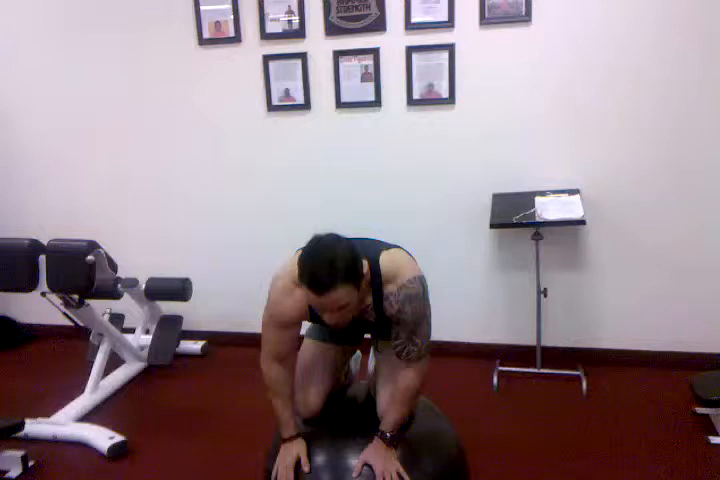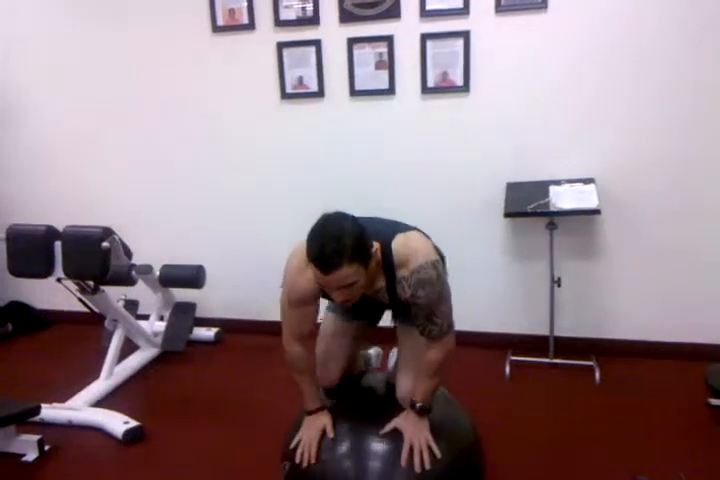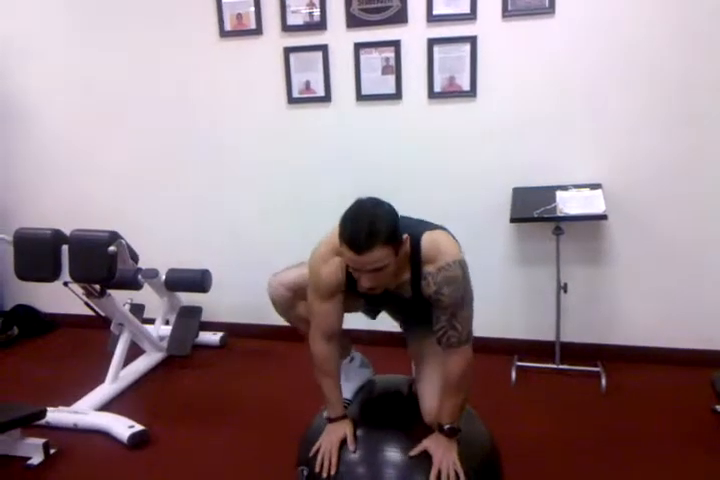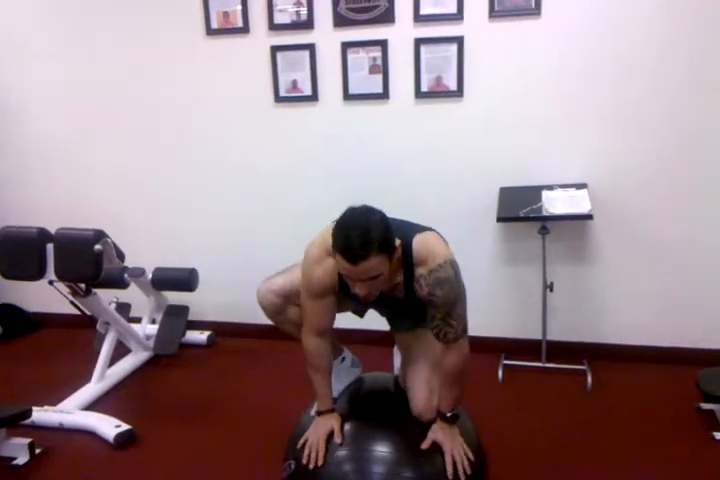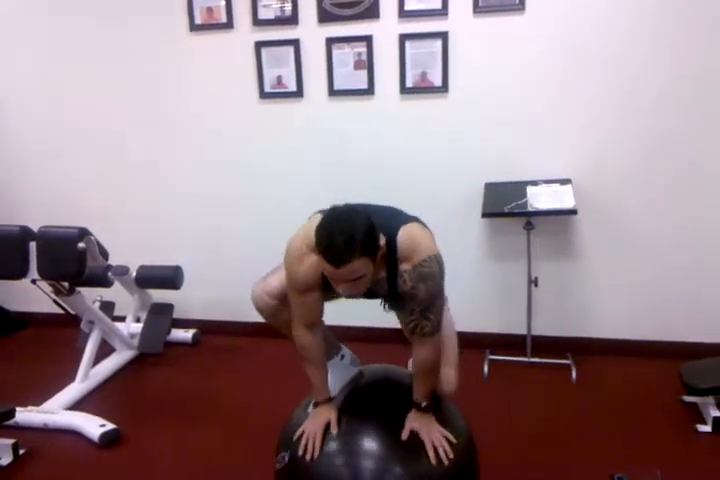
dt=1s
person 1, frame 1
left shoulder: (403, 284)
right shoulder: (287, 289)
left elbow: (412, 367)
right elbow: (275, 362)
left wrist: (385, 441)
right wrist: (290, 437)
left hip: (390, 318)
right hip: (332, 323)
left knee: (391, 412)
right knee: (306, 408)
left ankle: (378, 379)
right ankle: (341, 377)
person 1, frame 2
left shoulder: (417, 267)
right shoulder: (301, 268)
left elbow: (441, 342)
right elbow: (296, 342)
left wrist: (418, 411)
right wrist: (314, 410)
left hip: (412, 298)
right hip: (357, 293)
left knee: (408, 397)
right knee: (326, 380)
left ankle: (402, 366)
right ankle: (364, 363)
person 1, frame 3
left shoulder: (442, 263)
right shoulder: (328, 257)
left elbow: (458, 353)
right elbow: (324, 338)
left wrist: (446, 433)
right wrist: (336, 418)
left hip: (422, 307)
left knee: (435, 414)
right knee: (280, 288)
left ankle: (424, 373)
right ankle: (352, 365)
person 1, frame 4
left shoulder: (434, 265)
right shoulder: (320, 257)
left elbow: (455, 345)
right elbow: (316, 334)
left wrist: (447, 420)
right wrist: (325, 411)
left hip: (415, 305)
left knee: (426, 410)
right knee: (270, 295)
left ankle: (407, 366)
right ankle: (342, 364)
person 1, frame 5
left shoulder: (418, 257)
right shoulder: (303, 250)
left elbow: (427, 341)
right elbow: (305, 328)
left wrist: (421, 410)
right wrist: (322, 402)
left hip: (403, 274)
left knee: (446, 383)
right knee: (264, 297)
left ankle: (422, 374)
right ankle: (339, 361)
